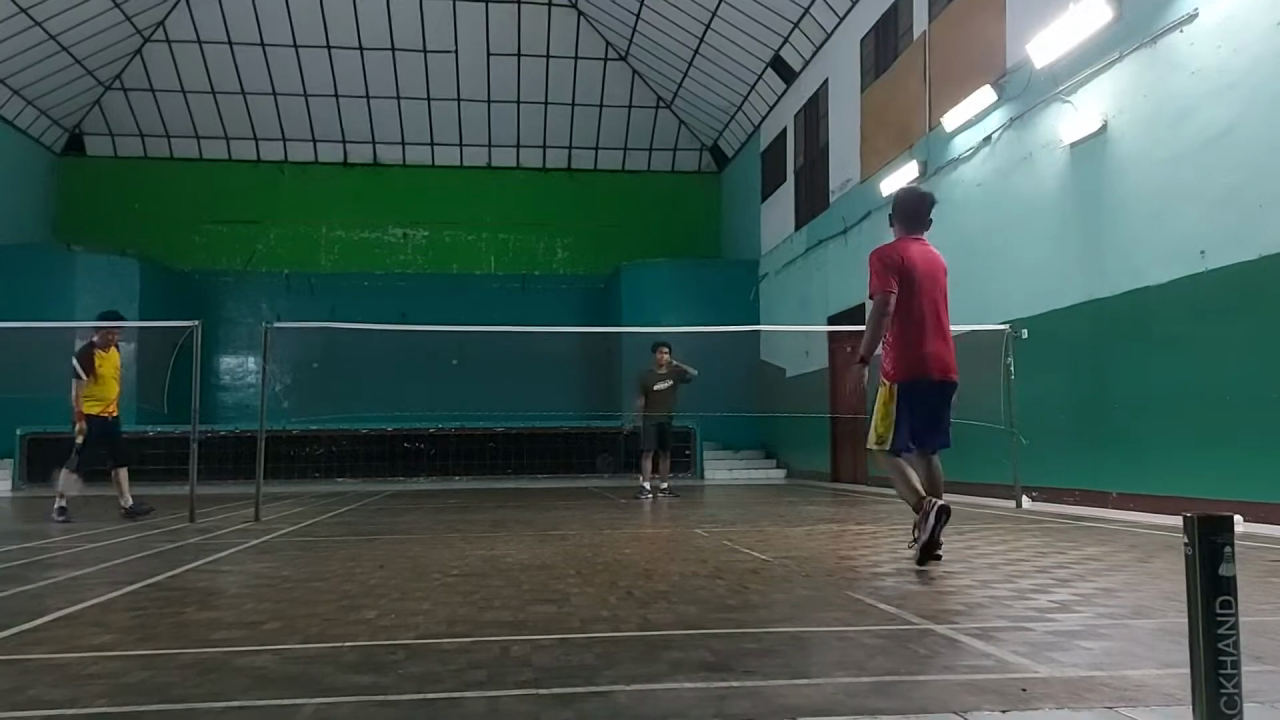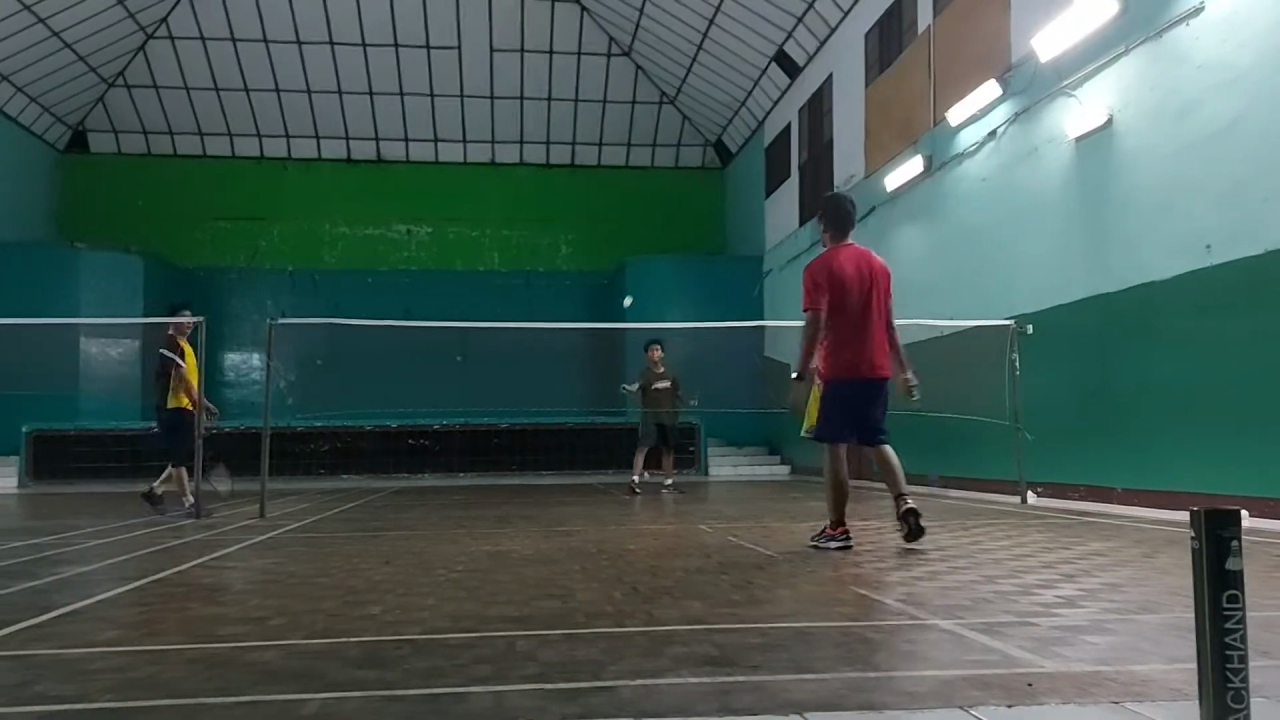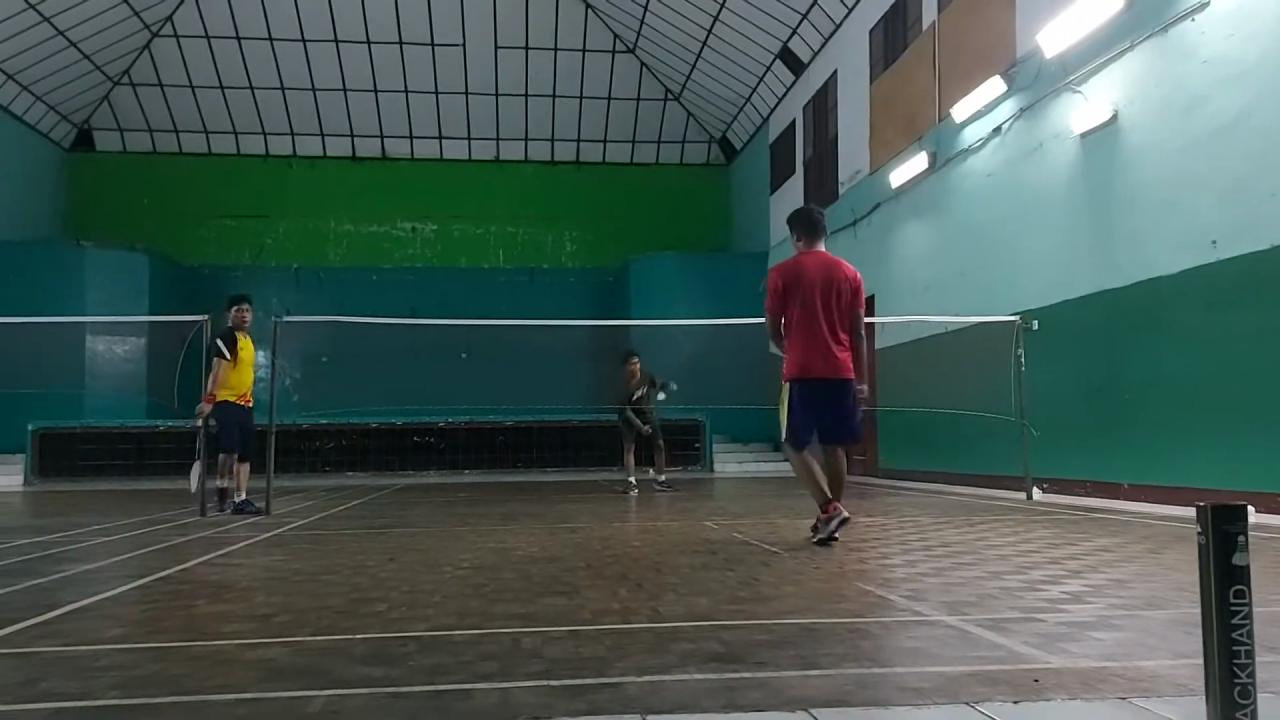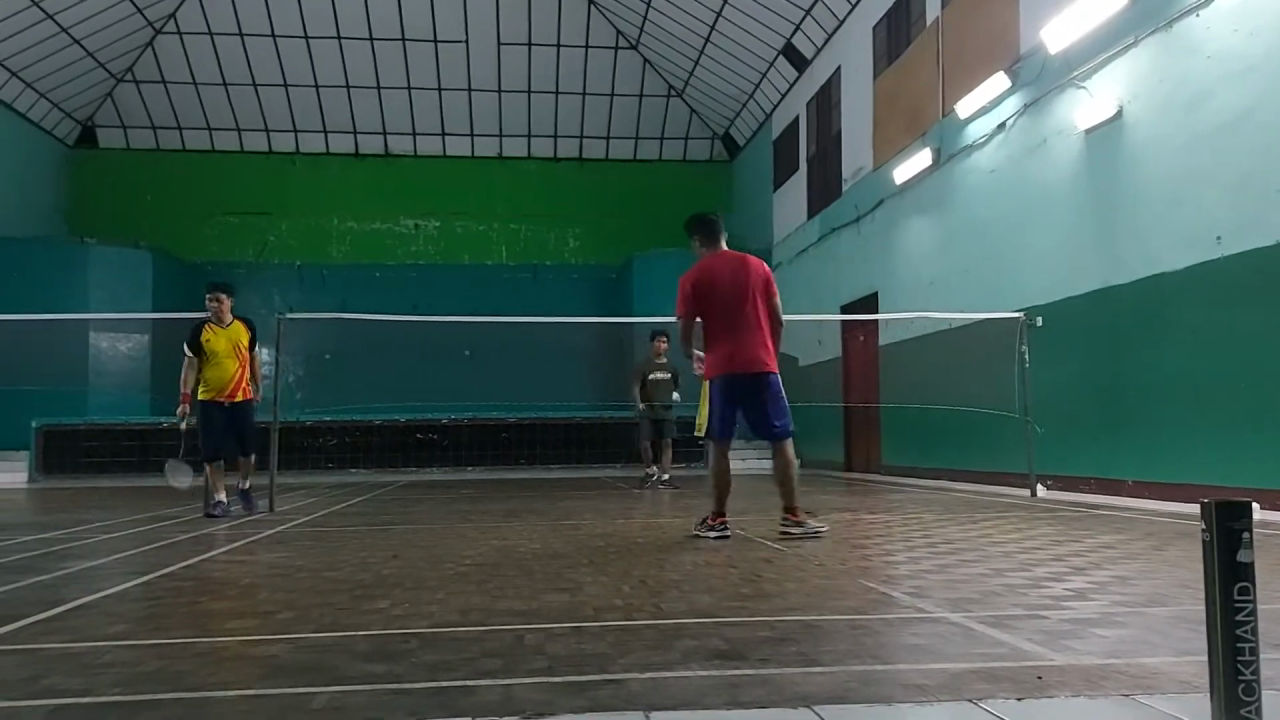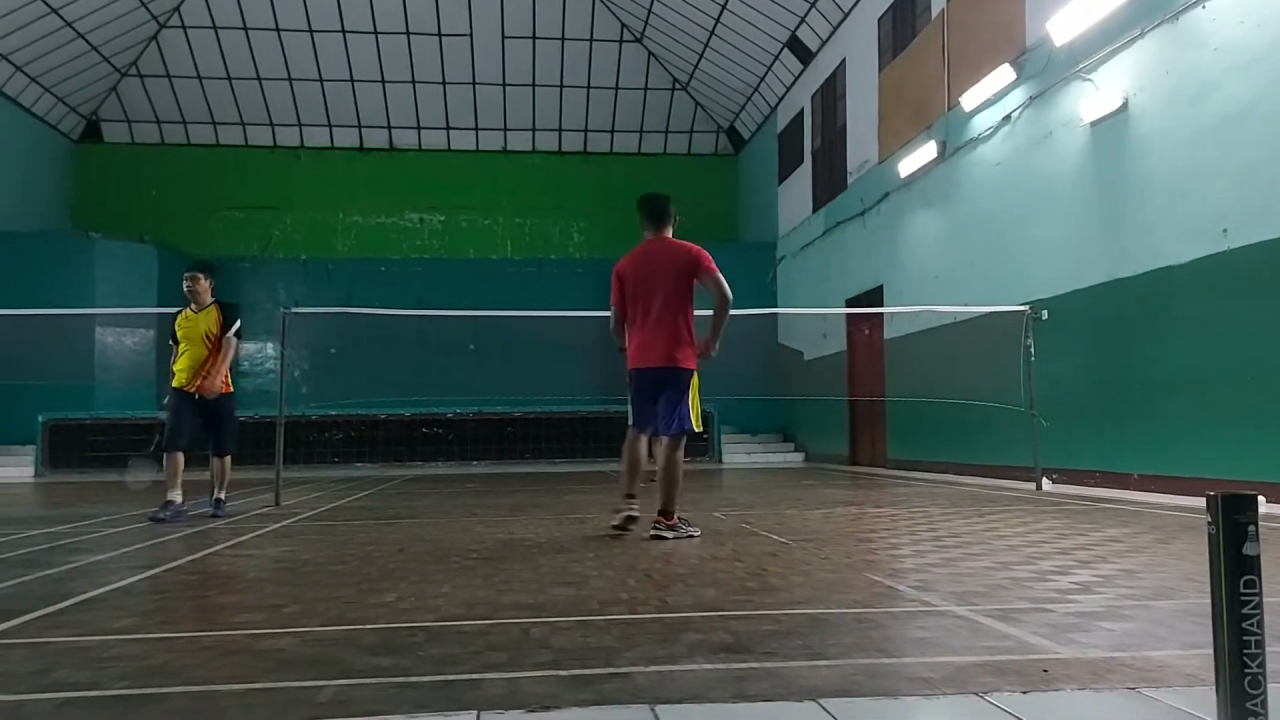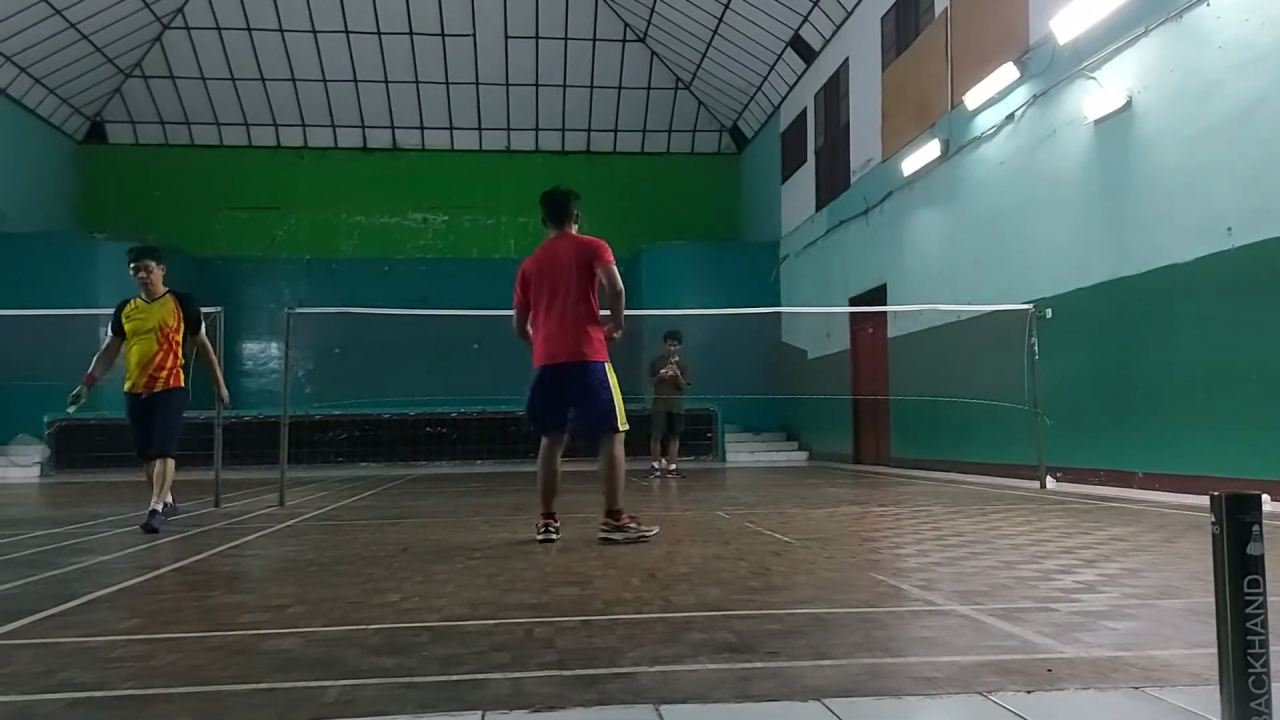
dt=0.7s
person 1, frame 1
left shoulder: (886, 255)
right shoulder: (937, 260)
left elbow: (883, 309)
left wrist: (863, 360)
left hip: (906, 371)
right hip: (943, 370)
left knee: (888, 452)
right knee: (928, 453)
left ankle: (927, 506)
right ankle: (931, 537)
person 1, frame 2
left shoulder: (819, 268)
right shoulder: (877, 263)
left elbow: (815, 325)
right elbow: (888, 323)
left wrist: (800, 375)
right wrist: (904, 368)
left hip: (839, 372)
right hip: (877, 369)
left knee: (835, 447)
right knee: (876, 441)
left ankle: (837, 528)
right ankle: (904, 502)
person 1, frame 3
left shoulder: (783, 272)
right shoulder: (850, 273)
left elbow: (773, 327)
right elbow: (859, 332)
right wrist: (861, 378)
left hip: (802, 372)
right hip: (840, 373)
left knee: (797, 447)
right knee: (835, 446)
left ankle: (832, 507)
right ankle: (828, 518)
person 1, frame 4
left shoulder: (692, 277)
right shoulder: (758, 267)
left elbow: (685, 332)
right elbow: (777, 321)
left wrist: (691, 354)
left hip: (722, 371)
right hip: (762, 366)
left knee: (719, 445)
right knee: (781, 440)
left ankle: (717, 518)
right ankle: (792, 514)
person 1, frame 5
left shoulder: (625, 264)
right shoulder: (691, 255)
left elbow: (617, 323)
right elbow: (723, 296)
right wrist: (713, 339)
left hip: (640, 362)
right hip: (677, 360)
left knee: (638, 431)
right knee: (672, 439)
left ankle: (629, 502)
right ankle: (666, 519)
person 1, frame 6
left shoulder: (530, 264)
right shoulder: (593, 247)
left elbow: (520, 324)
right elbow: (615, 287)
right wrist: (616, 325)
left hip: (547, 361)
right hip: (586, 356)
left knee: (551, 440)
right knee: (611, 434)
left ankle: (547, 520)
right ankle: (615, 518)
person 2, frame 1
left shoulder: (114, 350)
right shoulder: (85, 355)
right elbow: (78, 389)
right wrist: (79, 419)
left hip: (110, 415)
right hip: (90, 417)
left knee: (120, 459)
right knee: (76, 463)
left ankle: (127, 504)
right ankle: (60, 505)
person 2, frame 2
left shoulder: (185, 345)
right shoulder: (170, 346)
right elbow: (182, 379)
left wrist: (204, 402)
right wrist: (198, 404)
left hip: (185, 408)
right hip: (173, 408)
left knee: (184, 457)
right knee: (180, 457)
left ankle: (154, 491)
right ankle: (189, 502)
person 2, frame 3
left shoulder: (248, 340)
right shoulder: (226, 338)
right elbow: (217, 370)
right wrist: (209, 399)
left hip: (245, 404)
right hip: (226, 402)
left knee: (245, 454)
right knee: (230, 448)
left ankle: (240, 500)
right ankle: (222, 486)
person 2, frame 4
left shoulder: (246, 326)
right shoulder: (199, 332)
left elbow: (254, 358)
right elbow: (190, 367)
left wrist: (257, 387)
right wrist: (185, 400)
left hip: (242, 399)
right hip: (210, 401)
left knee: (247, 450)
right knee: (212, 454)
left ankle: (244, 486)
right ankle: (220, 500)
person 2, frame 5
left shoulder: (226, 312)
right shoulder: (179, 318)
left elbow: (229, 348)
left wrist: (214, 377)
right wrist: (170, 391)
left hip: (218, 392)
right hip: (182, 392)
left knee: (221, 449)
right knee: (173, 444)
left ankle: (219, 498)
right ankle: (174, 502)
person 2, frame 6
left shoulder: (183, 304)
right shoulder: (125, 309)
left elbow: (203, 344)
right elbow: (109, 350)
left wrist: (220, 382)
right wrist: (86, 384)
left hip: (170, 389)
right hip: (135, 391)
left knee: (164, 450)
right knee: (147, 455)
left ankle: (155, 510)
right ankle: (166, 502)
